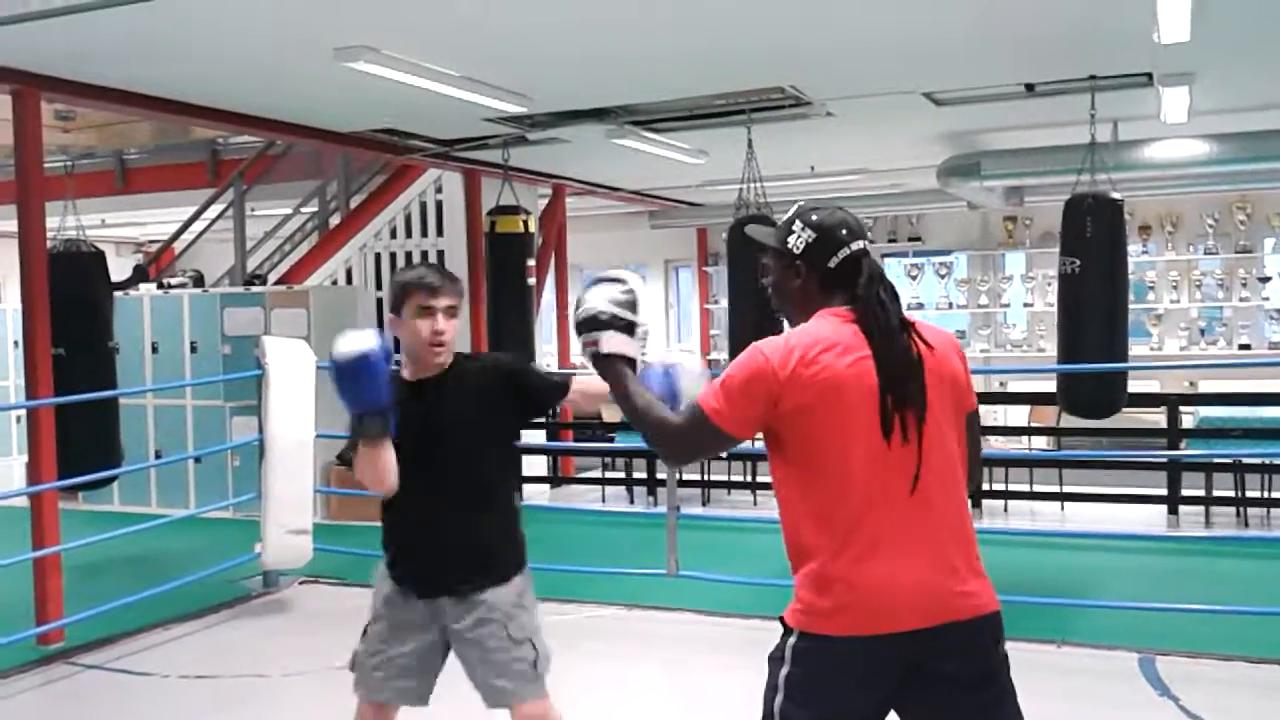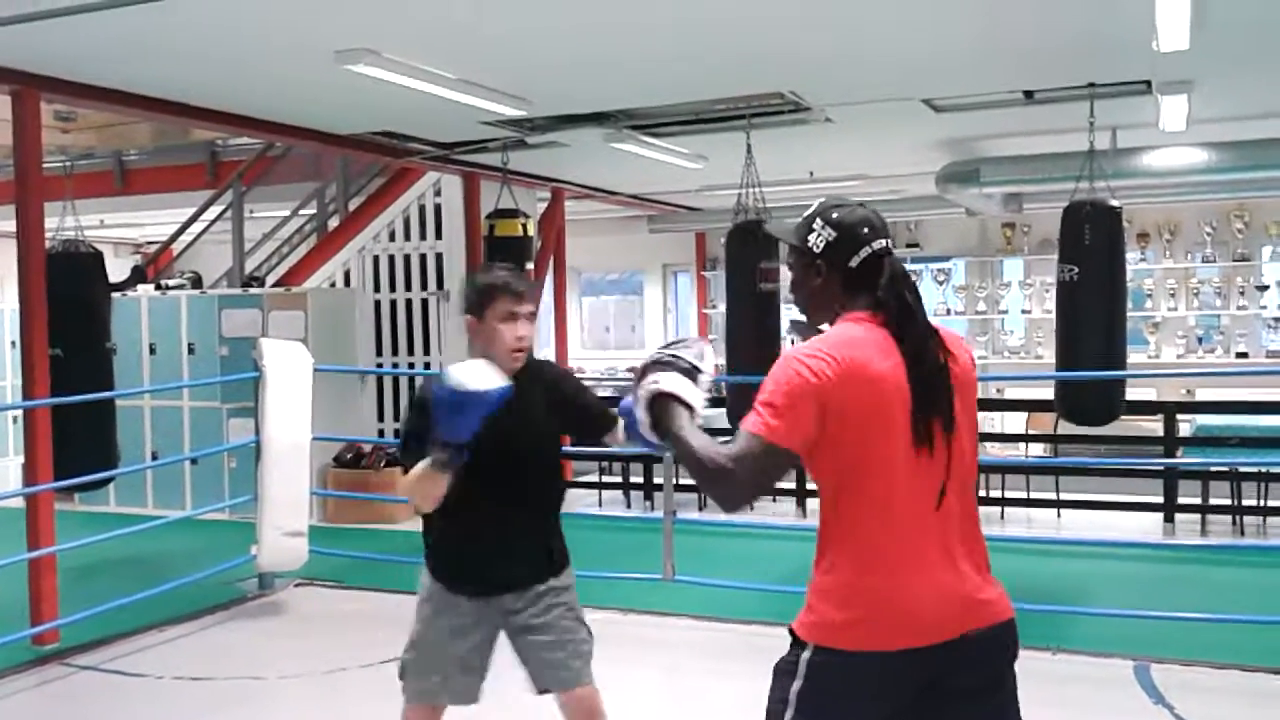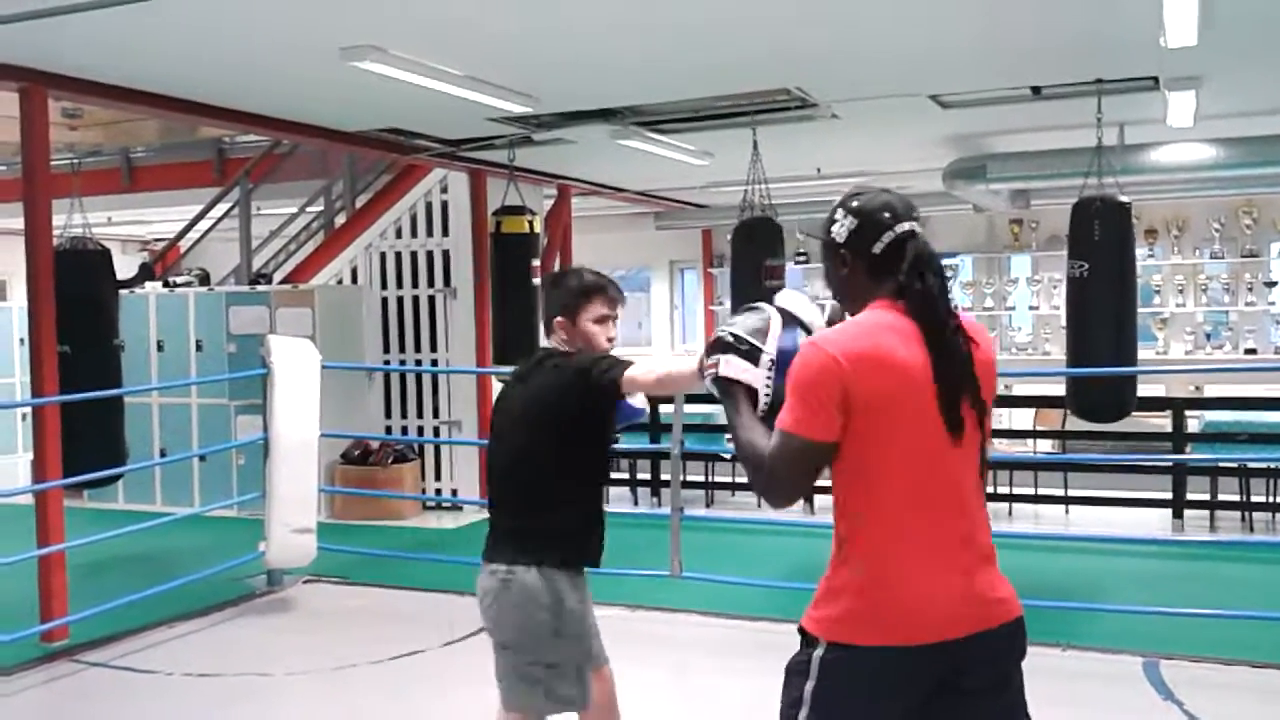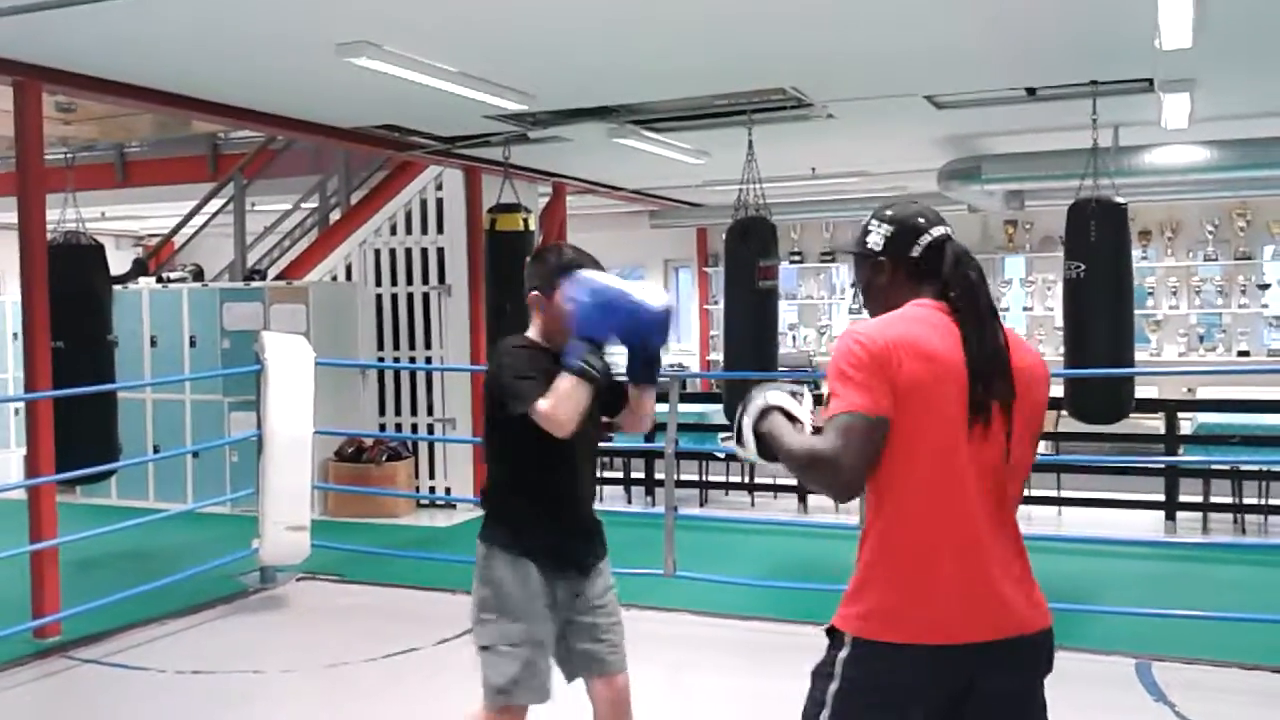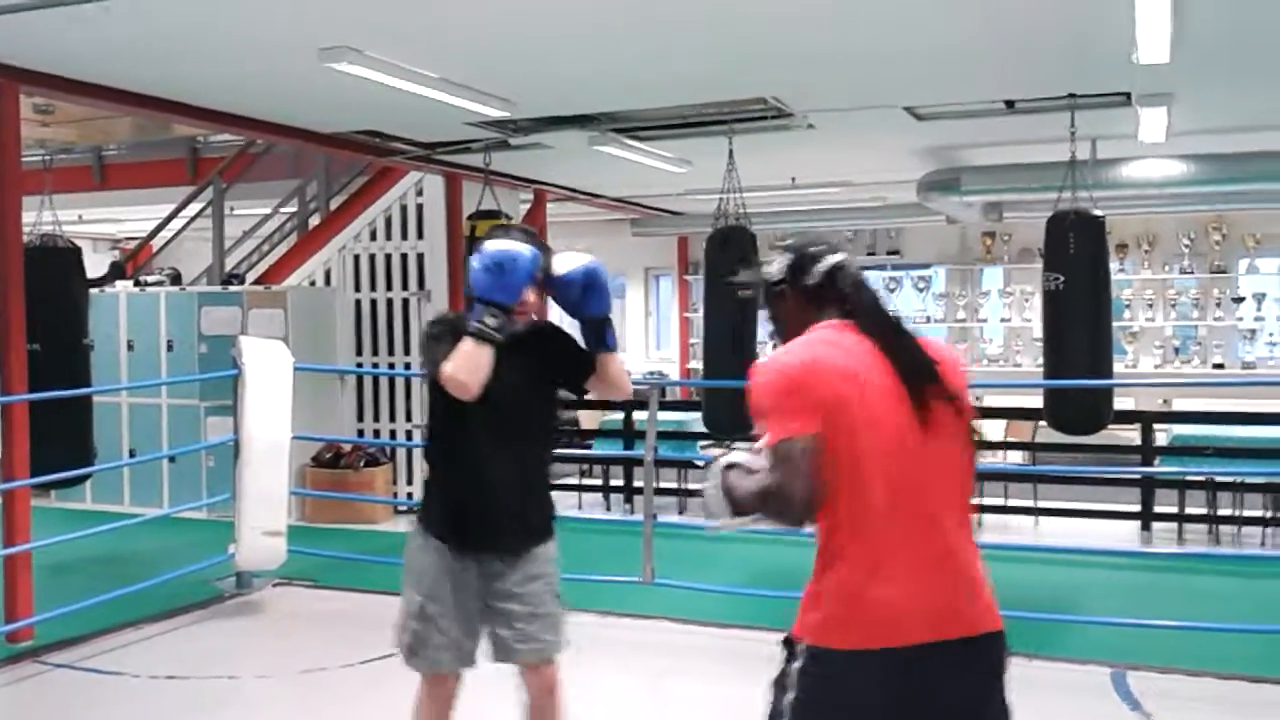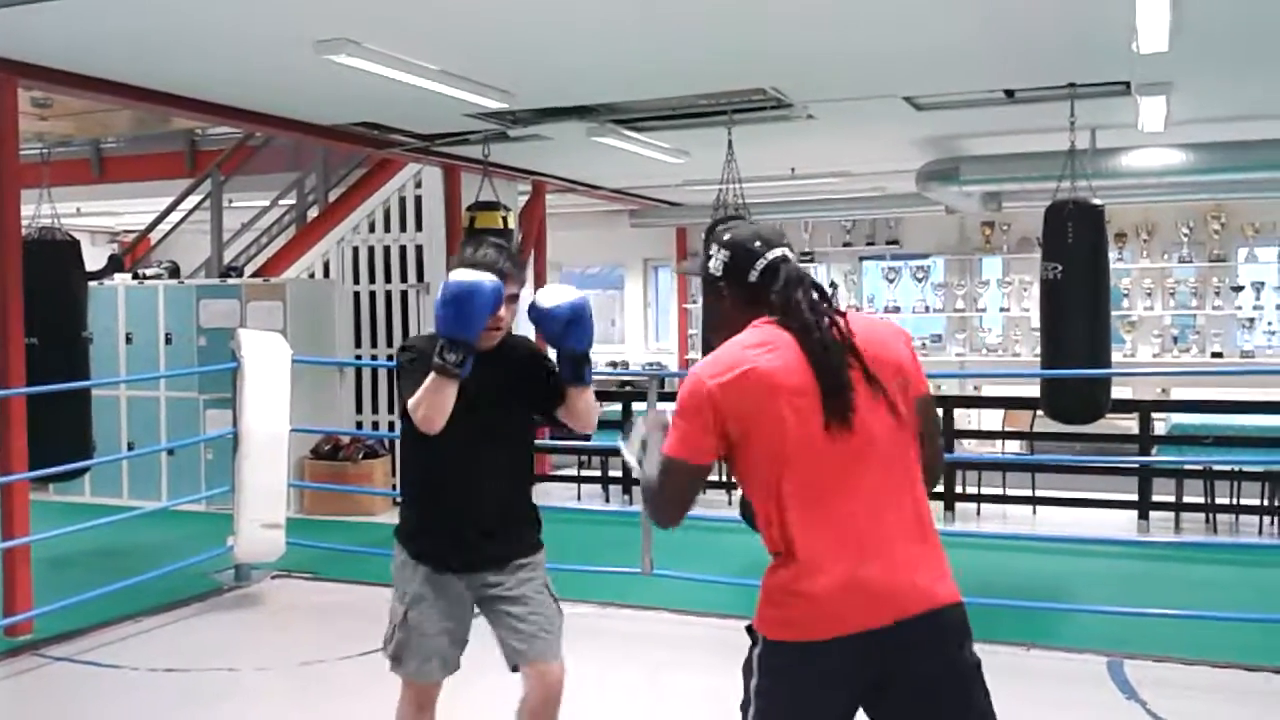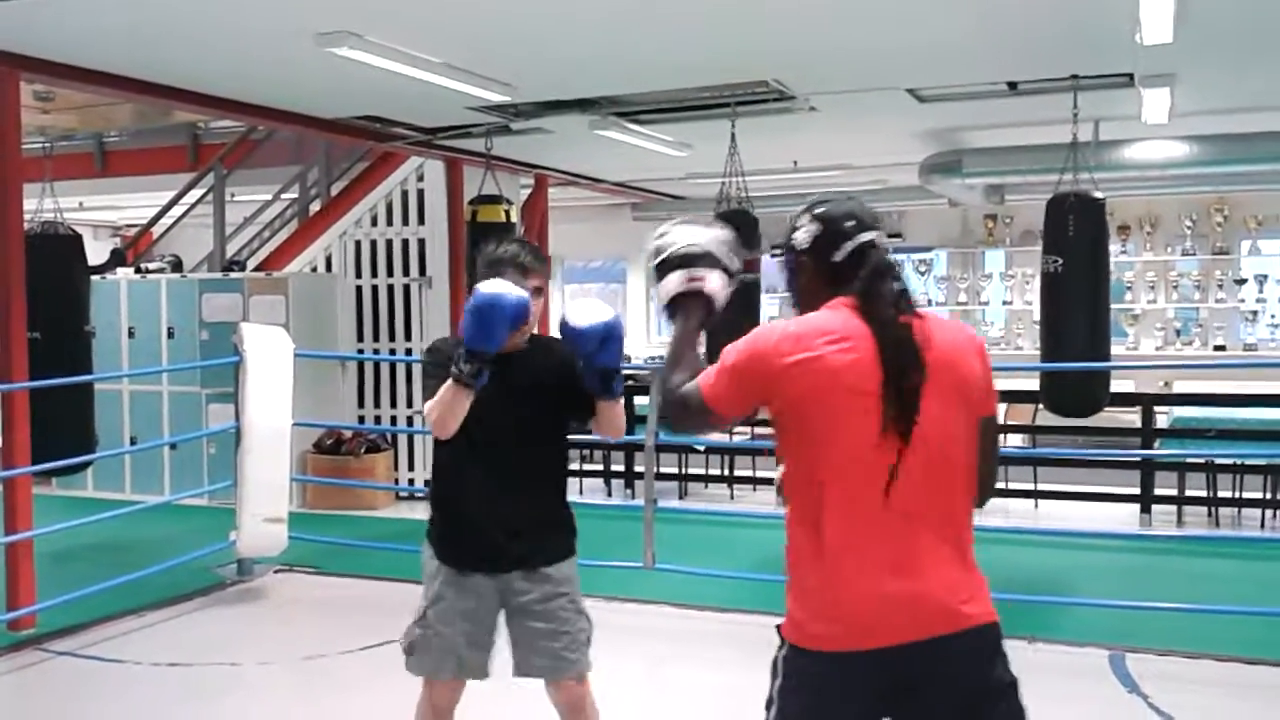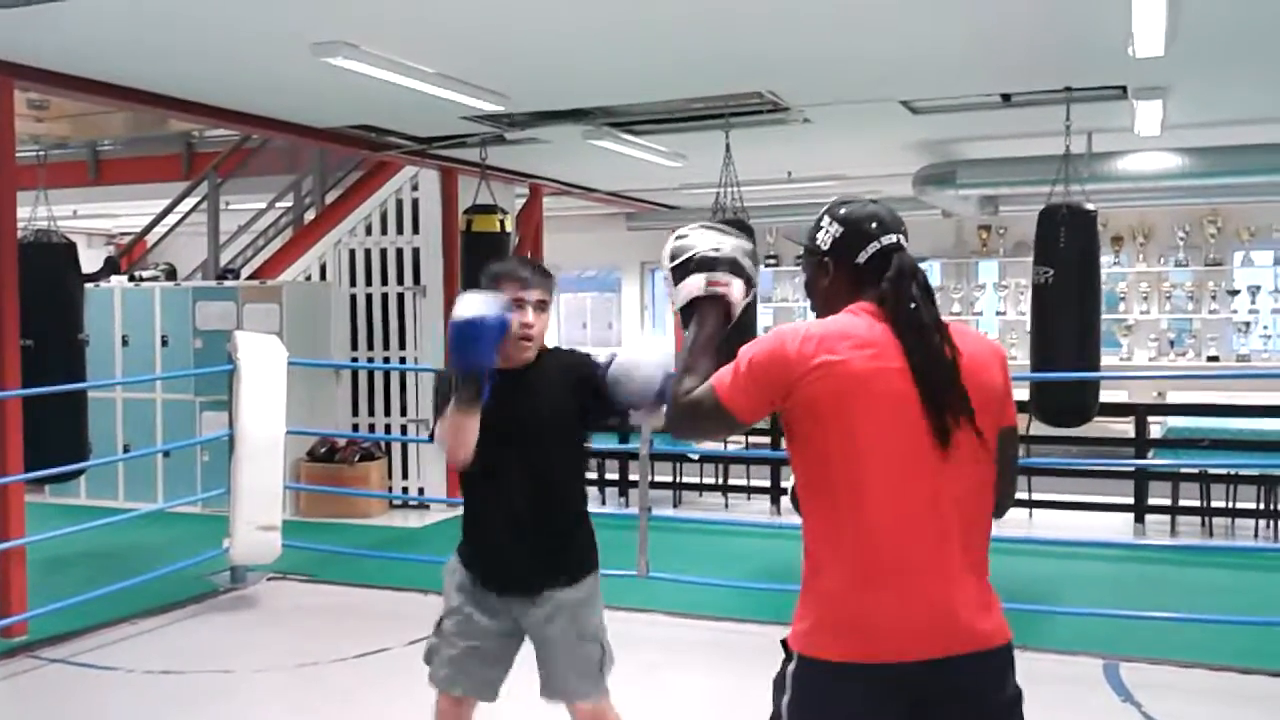
dt=0.3s
person 1, frame 1
left shoulder: (779, 364)
right shoulder: (943, 348)
left elbow: (676, 444)
right elbow: (968, 469)
left wrist: (613, 361)
left hip: (845, 625)
right hip: (960, 613)
person 1, frame 2
left shoulder: (813, 368)
right shoulder: (953, 354)
left elbow: (731, 486)
left wrist: (670, 407)
left hip: (858, 636)
right hip: (974, 622)
person 1, frame 3
left shoulder: (833, 355)
right shoulder: (973, 344)
left elbow: (779, 486)
left wrist: (736, 390)
left hip: (871, 632)
right hip: (984, 620)
person 1, frame 4
left shoulder: (871, 343)
right shoulder: (1026, 361)
left elbow: (841, 474)
left wrist: (770, 420)
left hip: (894, 634)
right hip: (1011, 628)
person 1, frame 5
left shoulder: (789, 369)
right shoulder: (936, 358)
left elbow: (797, 499)
left wrist: (735, 481)
left hip: (852, 638)
right hip: (967, 627)
person 1, frame 6
left shoulder: (715, 377)
right shoulder: (886, 339)
left elbow: (665, 508)
right elbow: (930, 468)
left wrist: (648, 454)
left hip: (808, 628)
right hip: (926, 609)
person 1, frame 7
left shoulder: (777, 350)
right shoulder: (963, 346)
left elbow: (676, 411)
right elbow: (980, 487)
left wrist: (689, 307)
left hip: (834, 636)
right hip: (957, 626)
person 1, frame 8
left shoulder: (796, 352)
right shoulder: (984, 357)
left elbow: (684, 417)
right elbow: (999, 497)
left wrist: (705, 310)
left hip: (845, 652)
right hip: (971, 644)
person 2, frame 1
left shoulder: (495, 376)
right shoulder: (375, 392)
left elbow: (576, 392)
right elbow: (380, 484)
right wrist: (371, 417)
left hip: (492, 580)
right hip: (409, 583)
person 2, frame 2
left shoulder: (549, 384)
right shoulder: (439, 399)
left elbow: (612, 431)
right elbow: (423, 499)
right wrist: (449, 442)
left hip: (539, 578)
right hip: (457, 583)
person 2, frame 3
left shoulder: (535, 378)
right shoulder: (572, 372)
right elbow: (659, 376)
left wrist: (596, 429)
left hip: (549, 566)
right hip: (533, 572)
left knee: (596, 683)
person 2, frame 4
left shoulder: (577, 358)
right shoulder: (513, 358)
left elbow: (637, 422)
right elbow: (556, 419)
left wrist: (645, 357)
right wrist: (587, 345)
left hip: (579, 554)
right hip: (520, 558)
person 2, frame 5
left shoulder: (546, 341)
right shoulder: (447, 332)
left elbow: (617, 389)
right elbow: (463, 384)
left wrist: (595, 320)
right wrist: (491, 311)
left hip: (524, 537)
right hip: (449, 535)
left knee: (540, 670)
person 2, frame 6
left shoulder: (523, 357)
right shoulder: (419, 354)
left elbow: (583, 421)
right elbow: (428, 420)
left wrist: (574, 356)
right wrist: (455, 344)
left hip: (512, 552)
right hip: (431, 552)
left knee: (547, 677)
person 2, frame 7
left shoulder: (557, 359)
right shoulder: (447, 356)
left elbow: (612, 427)
right elbow: (441, 425)
left wrist: (607, 372)
right wrist: (474, 357)
left hip: (544, 558)
right hip: (461, 557)
person 2, frame 8
left shoulder: (573, 374)
right shoulder: (463, 381)
right elbow: (456, 454)
right wrist: (472, 378)
left hip: (564, 577)
right hip: (481, 577)
